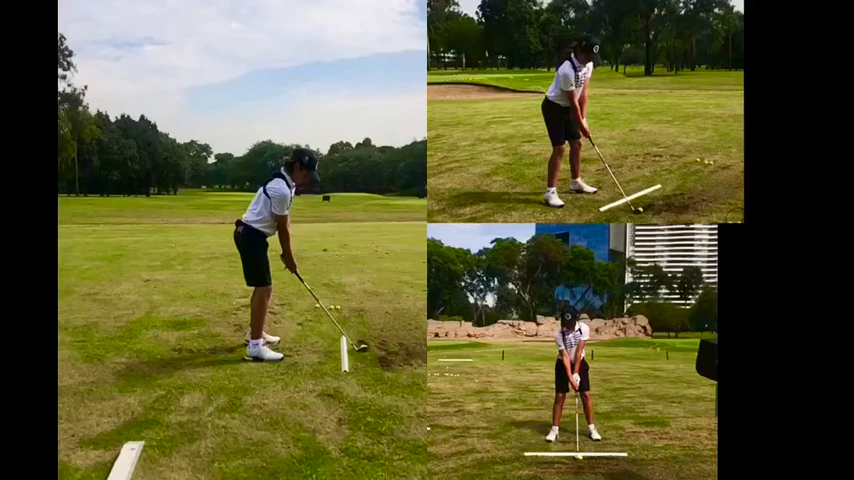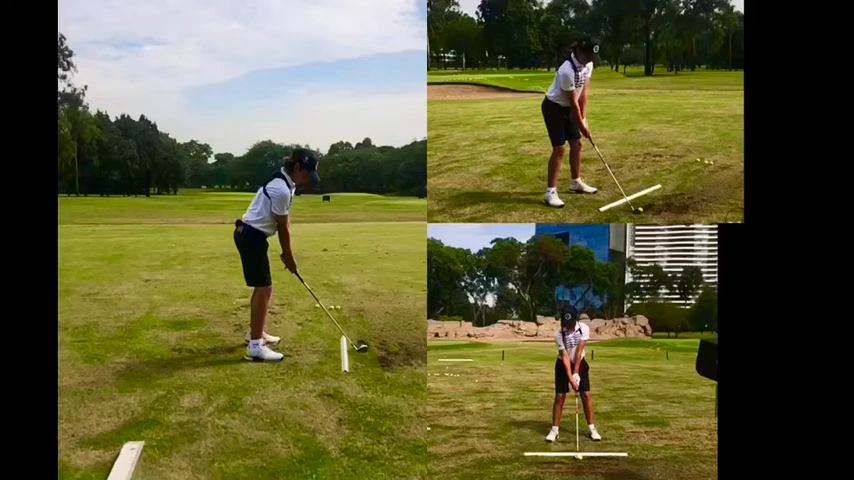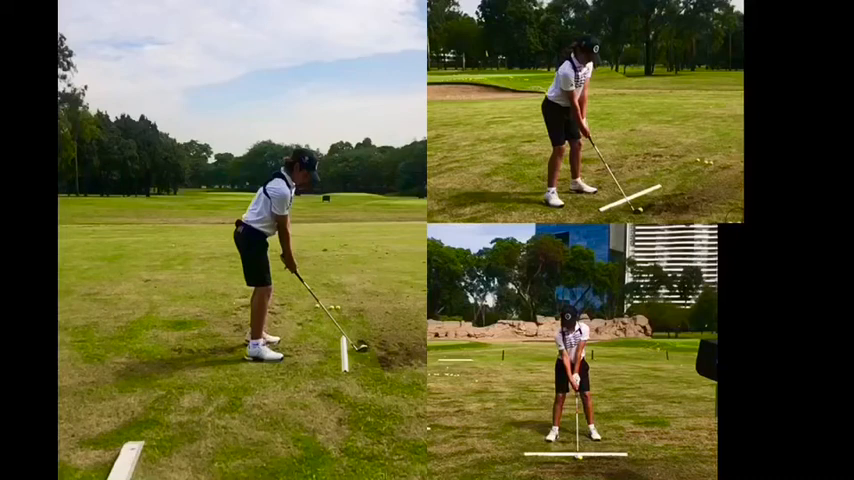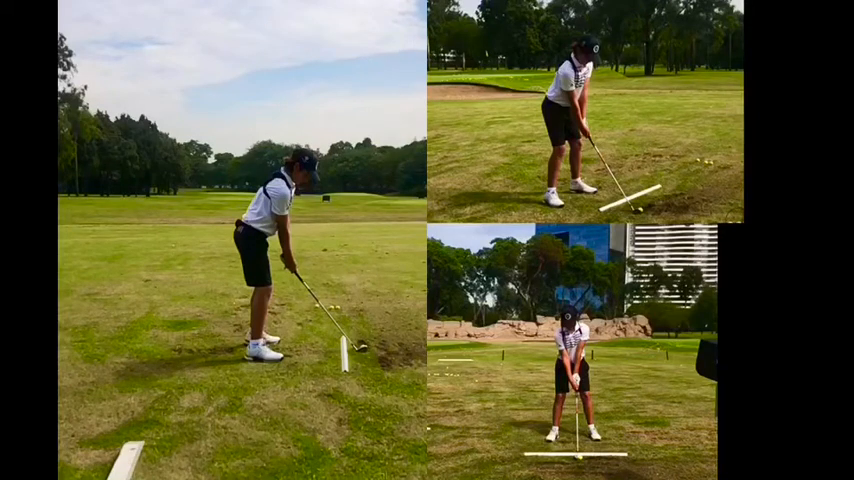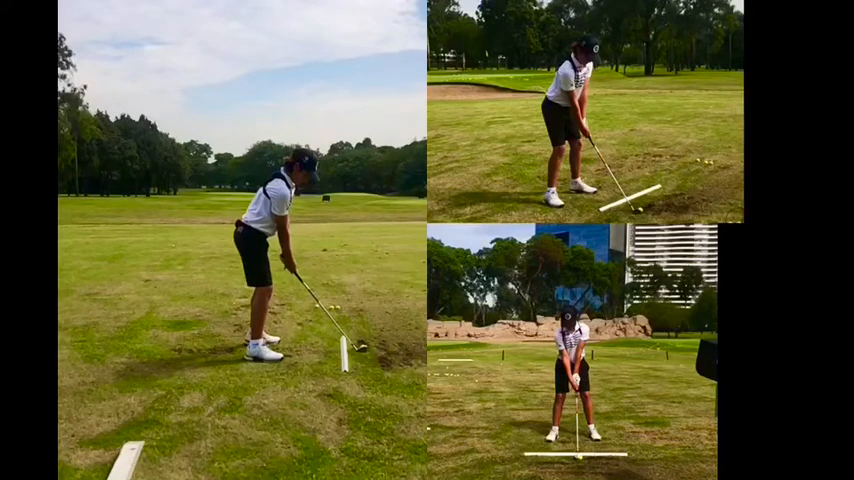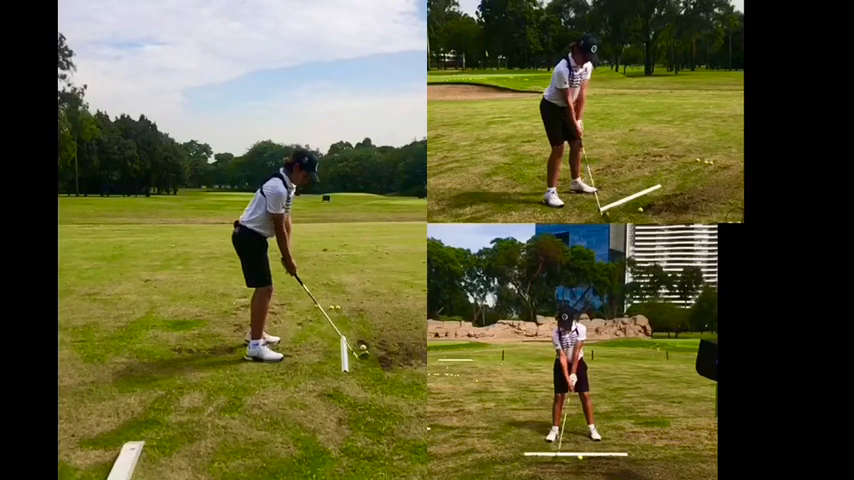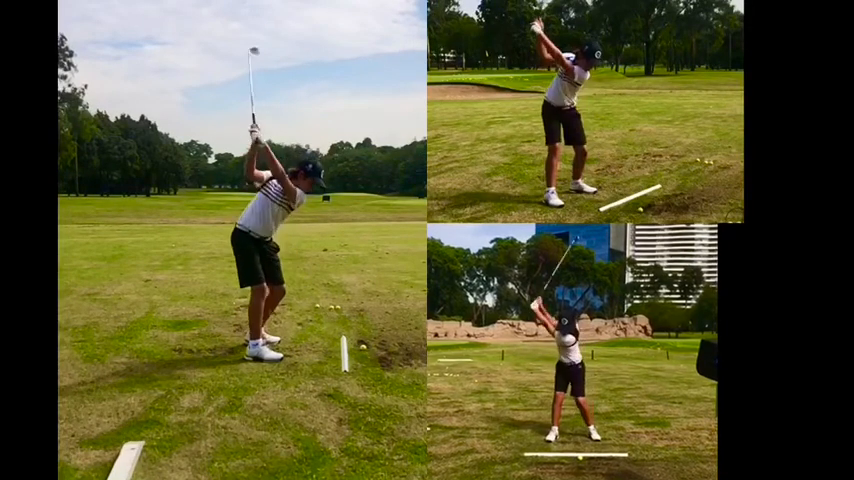
dt=0.7s
person 1, frame 1
left shoulder: (284, 182)
right shoulder: (282, 190)
left elbow: (283, 223)
right elbow: (283, 227)
left wrist: (287, 253)
right wrist: (289, 257)
left hip: (250, 234)
right hip: (252, 237)
left knee: (262, 287)
right knee: (264, 289)
left ankle: (256, 333)
right ankle: (255, 346)
person 1, frame 2
left shoulder: (284, 182)
right shoulder: (282, 190)
left elbow: (284, 223)
right elbow: (283, 228)
left wrist: (287, 254)
right wrist: (289, 257)
left hip: (250, 235)
right hip: (252, 237)
left knee: (261, 287)
right knee: (264, 289)
left ankle: (256, 333)
right ankle: (255, 346)
person 1, frame 3
left shoulder: (283, 182)
right shoulder: (282, 191)
left elbow: (284, 223)
right elbow: (283, 228)
left wrist: (287, 254)
right wrist: (289, 257)
left hip: (250, 234)
right hip: (252, 237)
left knee: (261, 287)
right knee: (264, 289)
left ankle: (256, 332)
right ankle: (255, 346)
person 1, frame 4
left shoulder: (283, 182)
right shoulder: (282, 190)
left elbow: (284, 223)
right elbow: (283, 228)
left wrist: (287, 254)
right wrist: (289, 257)
left hip: (251, 235)
right hip: (252, 237)
left knee: (261, 287)
right knee: (265, 289)
left ankle: (256, 333)
right ankle: (255, 346)
person 1, frame 5
left shoulder: (284, 182)
right shoulder: (282, 191)
left elbow: (284, 223)
right elbow: (282, 229)
left wrist: (287, 254)
right wrist: (289, 258)
left hip: (251, 235)
right hip: (252, 237)
left knee: (262, 287)
right knee: (265, 289)
left ankle: (255, 333)
right ankle: (255, 346)
person 1, frame 6
left shoulder: (288, 186)
right shoulder: (277, 188)
left elbow: (286, 222)
right elbow: (279, 228)
left wrist: (288, 253)
right wrist: (288, 259)
left hip: (256, 238)
right hip: (248, 237)
left knee: (263, 287)
right knee: (265, 289)
left ankle: (256, 333)
right ankle: (255, 346)
person 1, frame 7
left shoulder: (298, 196)
right shoulder: (271, 178)
left elbow: (282, 178)
right elbow: (250, 176)
right wrist: (254, 147)
left hip: (264, 242)
right hip: (244, 237)
left knee: (278, 290)
right knee: (260, 289)
left ankle: (257, 331)
right ankle: (255, 346)
person 2, frame 1
left shoulder: (588, 64)
right shoulder: (567, 71)
left elbow: (584, 92)
right elbow: (573, 101)
left wrist: (584, 119)
right wrist: (582, 125)
left hip: (567, 108)
right hip: (554, 108)
left knee: (577, 144)
right knee: (559, 148)
left ankle: (576, 182)
right ankle: (550, 192)
person 2, frame 2
left shoulder: (588, 65)
right shoulder: (567, 71)
left elbow: (584, 92)
right elbow: (573, 101)
left wrist: (584, 118)
right wrist: (582, 125)
left hip: (567, 108)
right hip: (554, 108)
left knee: (577, 144)
right knee: (560, 148)
left ankle: (576, 182)
right ankle: (550, 192)
person 2, frame 3
left shoulder: (588, 65)
right shoulder: (567, 71)
left elbow: (584, 92)
right elbow: (573, 101)
left wrist: (584, 118)
right wrist: (581, 125)
left hip: (567, 108)
right hip: (554, 108)
left knee: (577, 144)
right knee: (559, 148)
left ankle: (576, 182)
right ankle: (550, 191)
person 2, frame 4
left shoulder: (588, 65)
right shoulder: (567, 71)
left elbow: (584, 92)
right elbow: (573, 101)
left wrist: (584, 118)
right wrist: (581, 125)
left hip: (567, 108)
right hip: (554, 108)
left knee: (577, 143)
right knee: (560, 148)
left ankle: (576, 182)
right ankle: (551, 191)
person 2, frame 5
left shoulder: (588, 65)
right shoulder: (567, 71)
left elbow: (584, 92)
right elbow: (573, 101)
left wrist: (584, 119)
right wrist: (581, 125)
left hip: (567, 108)
right hip: (553, 108)
left knee: (577, 143)
right knee: (560, 148)
left ankle: (576, 182)
right ankle: (551, 192)
person 2, frame 6
left shoulder: (587, 66)
right shoulder: (562, 69)
left elbow: (582, 93)
right elbow: (567, 99)
left wrist: (579, 120)
right wrist: (573, 124)
left hip: (568, 108)
right hip: (551, 107)
left knee: (577, 144)
right knee: (558, 148)
left ankle: (576, 182)
right ankle: (551, 192)
person 2, frame 7
left shoulder: (583, 74)
right shoulder: (569, 57)
right elbow: (545, 58)
right wrist: (539, 37)
left hip: (568, 111)
right hip: (550, 108)
left knee: (582, 150)
right knee: (555, 148)
left ankle: (576, 182)
right ankle: (550, 191)
person 3, frame 1
left shoulder: (584, 328)
right shoulder: (559, 335)
left elbow: (579, 352)
right elbow: (565, 356)
left wrist: (576, 373)
right wrist: (570, 378)
left hip: (580, 364)
right hip: (563, 365)
left knee: (586, 395)
right knee: (559, 396)
left ankle: (592, 428)
right ankle: (555, 429)
person 3, frame 2
left shoulder: (584, 328)
right shoulder: (559, 335)
left elbow: (579, 352)
right elbow: (565, 356)
left wrist: (576, 373)
right wrist: (570, 378)
left hip: (580, 363)
right hip: (563, 365)
left knee: (586, 395)
right knee: (560, 396)
left ankle: (592, 428)
right ankle: (555, 429)
person 3, frame 3
left shoulder: (584, 328)
right shoulder: (559, 335)
left elbow: (579, 352)
right elbow: (565, 356)
left wrist: (576, 373)
right wrist: (570, 378)
left hip: (580, 364)
right hip: (563, 365)
left knee: (586, 395)
right knee: (560, 396)
left ankle: (592, 428)
right ankle: (555, 430)
person 3, frame 4
left shoulder: (584, 329)
right shoulder: (559, 334)
left elbow: (579, 351)
right elbow: (565, 356)
left wrist: (576, 372)
right wrist: (570, 377)
left hip: (580, 364)
right hip: (563, 365)
left knee: (586, 394)
right knee: (560, 396)
left ankle: (592, 428)
right ankle: (555, 429)
person 3, frame 5
left shoulder: (584, 329)
right shoulder: (559, 334)
left elbow: (579, 351)
right elbow: (565, 356)
left wrist: (576, 373)
right wrist: (570, 378)
left hip: (580, 364)
right hip: (563, 365)
left knee: (586, 394)
right knee: (560, 396)
left ankle: (592, 428)
right ankle: (555, 429)
person 3, frame 6
left shoulder: (581, 329)
right shoulder: (556, 334)
left elbow: (576, 352)
right elbow: (561, 356)
left wrist: (573, 373)
right wrist: (567, 377)
left hip: (578, 364)
right hip: (561, 365)
left knee: (585, 395)
right knee: (559, 396)
left ankle: (592, 428)
right ankle: (555, 429)
person 3, frame 7
left shoulder: (568, 338)
right shoulder: (567, 325)
left elbow: (550, 326)
right elbow: (553, 322)
left wrist: (536, 310)
right wrist: (540, 308)
left hip: (575, 367)
right hip: (562, 365)
left knee: (580, 400)
right knee: (558, 397)
left ankle: (591, 428)
right ankle: (554, 429)
